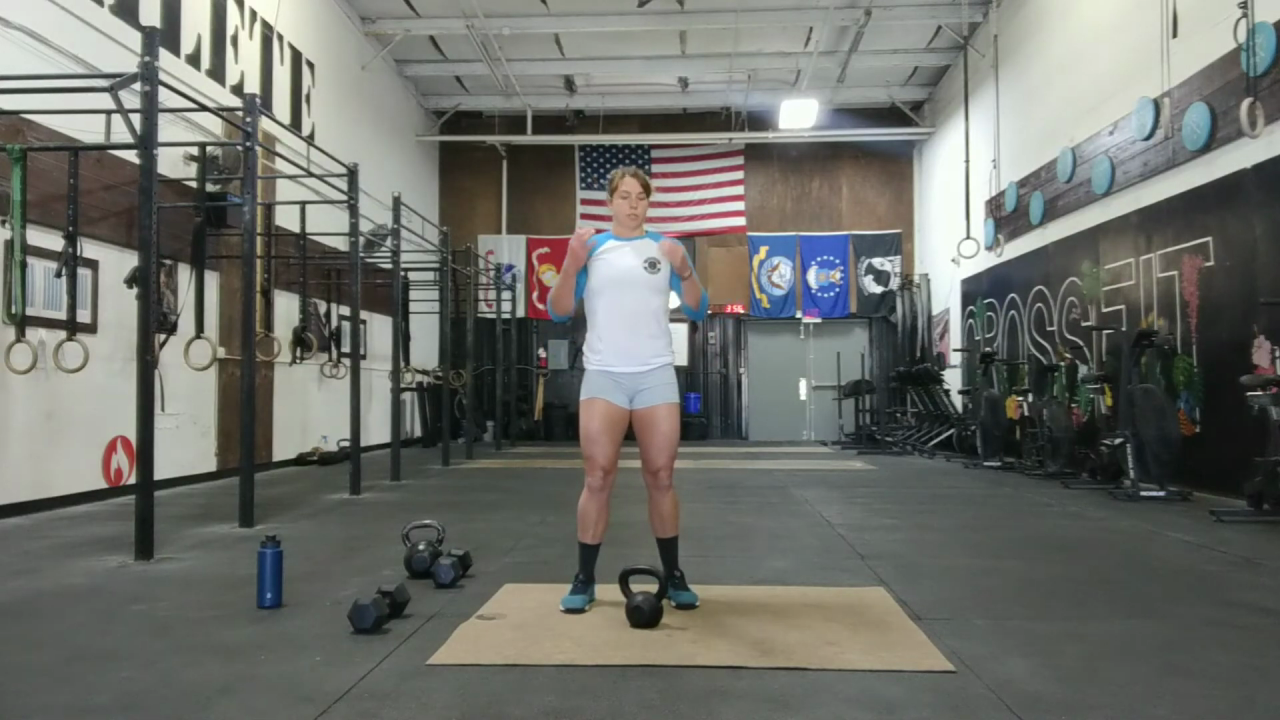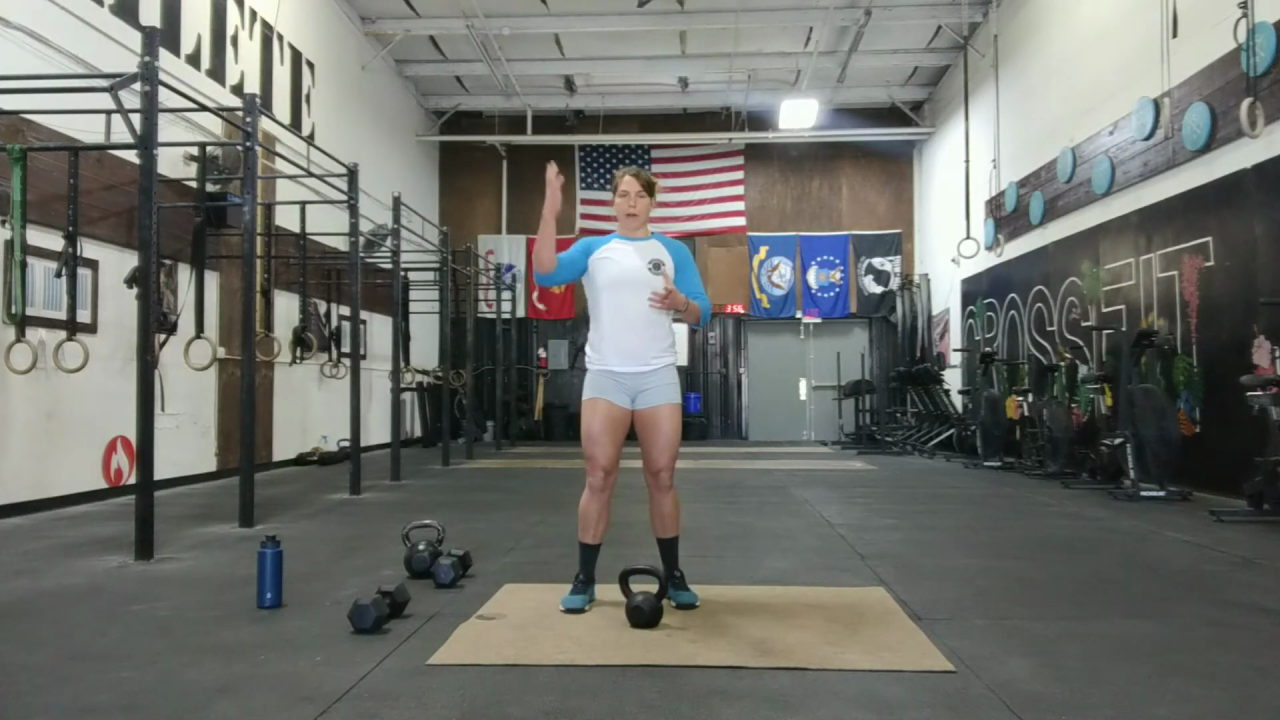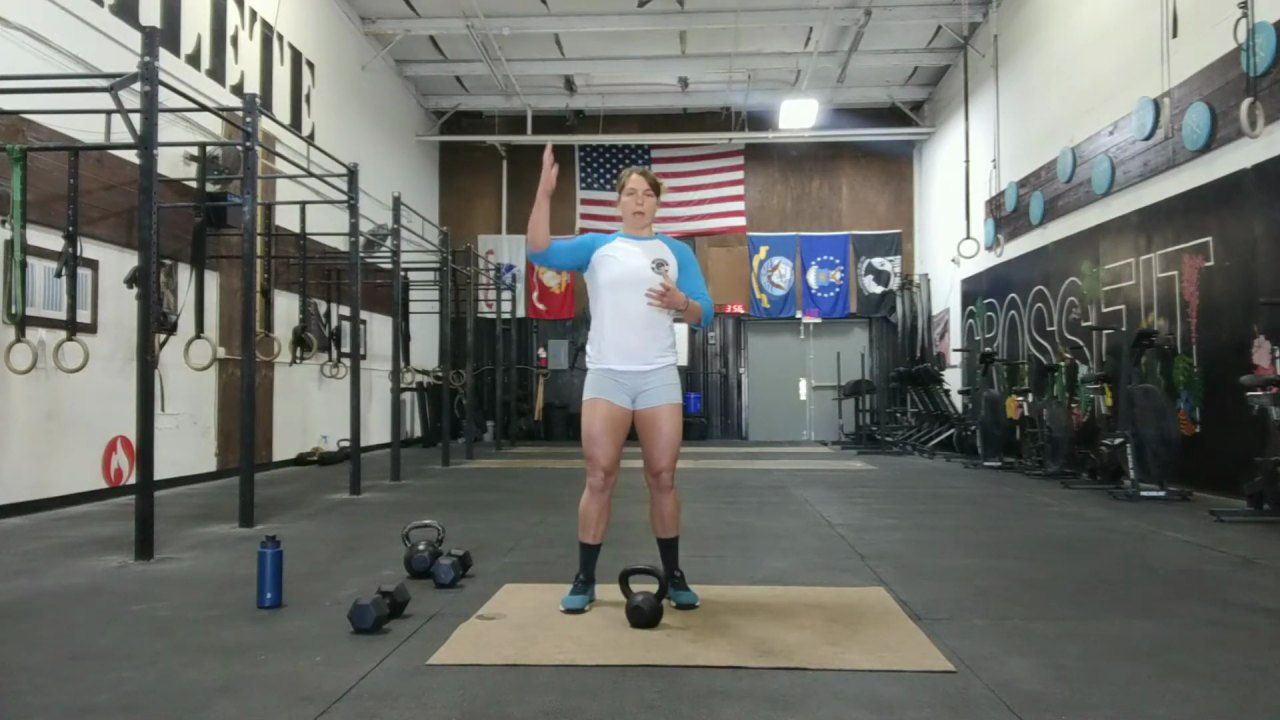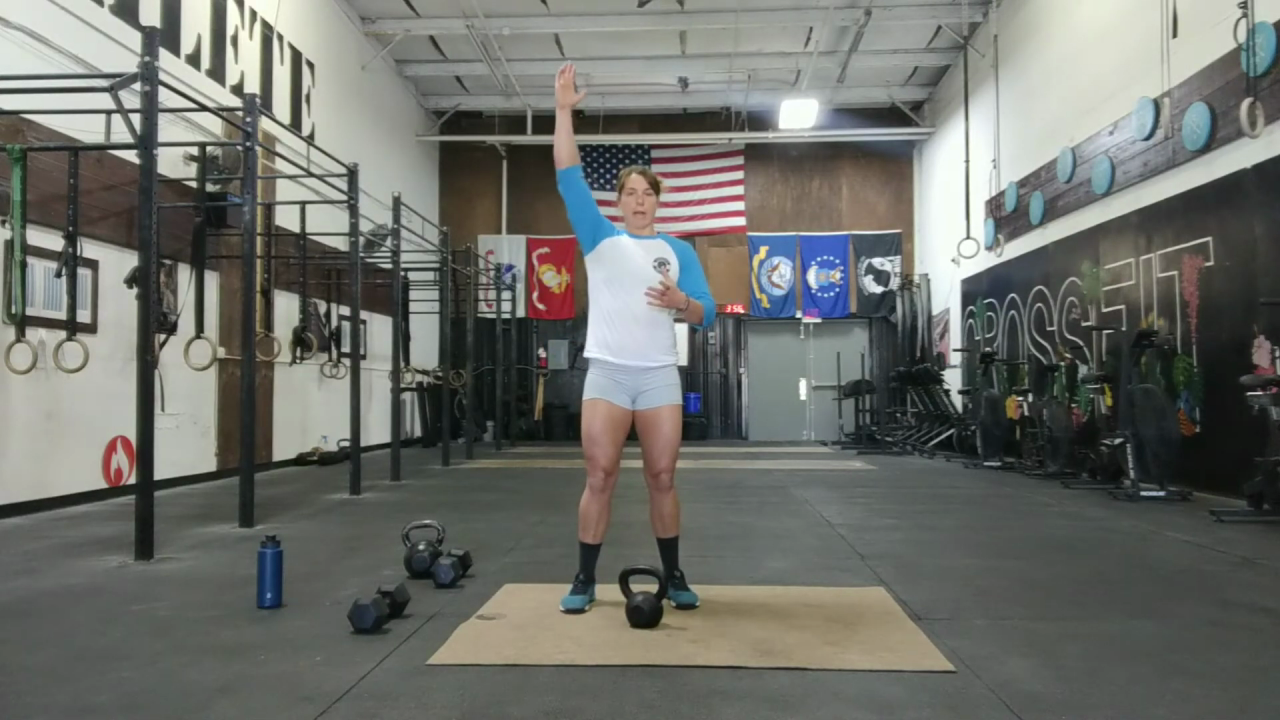
dt=0.5s
person 1, frame 1
left shoulder: (667, 247)
right shoulder: (588, 247)
left elbow: (697, 309)
right elbow: (558, 312)
left wrist: (683, 270)
right wrist: (572, 265)
left hip: (656, 375)
right hip: (603, 376)
left knee: (661, 477)
right knee: (597, 477)
left ankle: (673, 576)
right ankle: (584, 579)
person 1, frame 2
left shoulder: (674, 251)
right shoulder: (592, 248)
left elbow: (703, 314)
right elbow: (546, 274)
left wrist: (681, 304)
right wrist: (550, 212)
left hip: (658, 376)
right hip: (605, 376)
left knee: (662, 478)
right knee: (598, 478)
left ankle: (673, 575)
right ankle: (584, 580)
person 1, frame 3
left shoulder: (677, 251)
right shoulder: (595, 246)
left elbow: (703, 314)
right elbow: (541, 254)
left wrist: (680, 302)
right wrist: (544, 192)
left hip: (659, 377)
right hip: (605, 376)
left knee: (662, 478)
right knee: (599, 477)
left ankle: (673, 576)
right ankle: (584, 580)
person 1, frame 4
left shoulder: (679, 251)
right shoulder: (599, 238)
left elbow: (706, 314)
right elbow: (569, 177)
left wrist: (681, 301)
right wrist: (564, 110)
left hip: (660, 374)
right hip: (607, 373)
left knee: (662, 478)
right knee: (599, 477)
left ankle: (673, 576)
right ankle: (584, 579)
